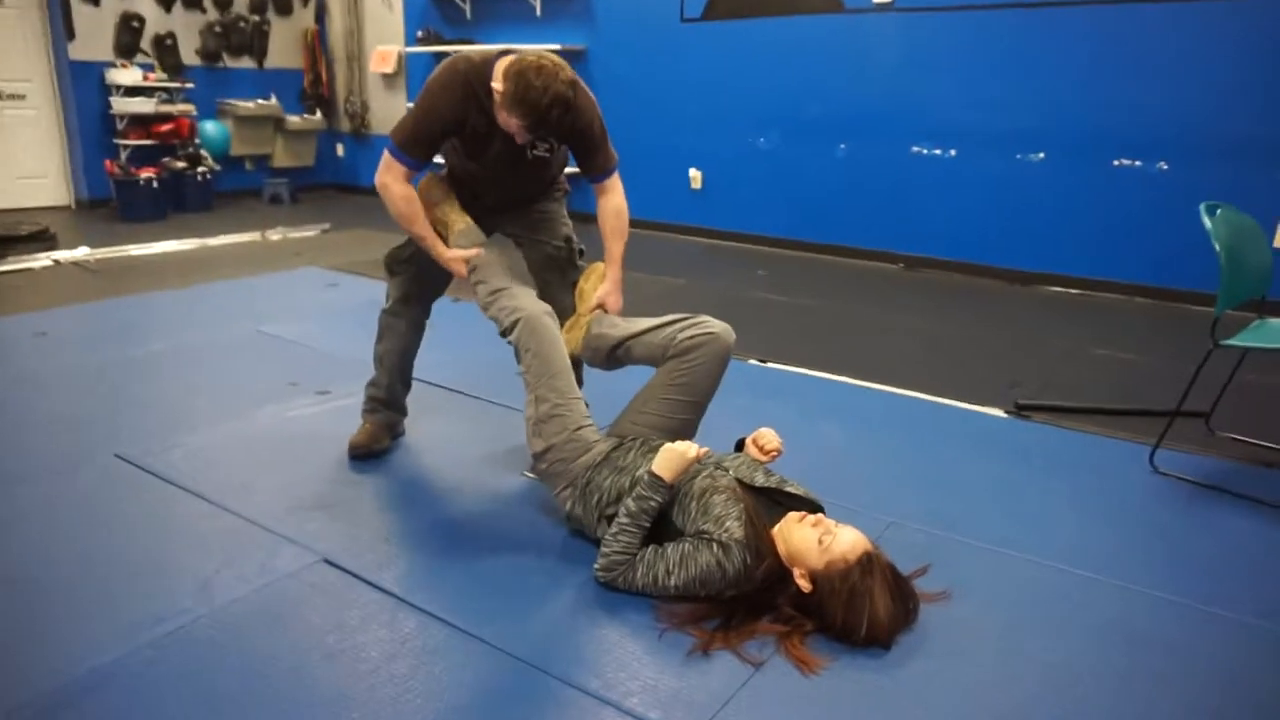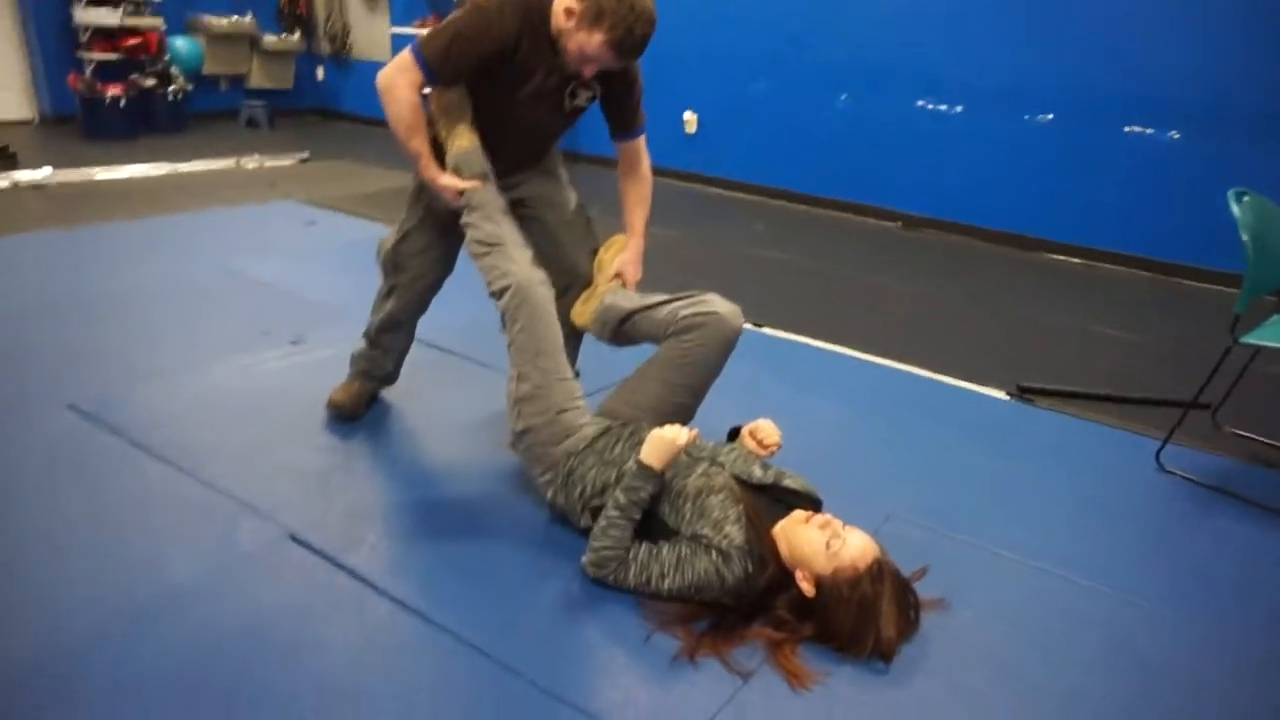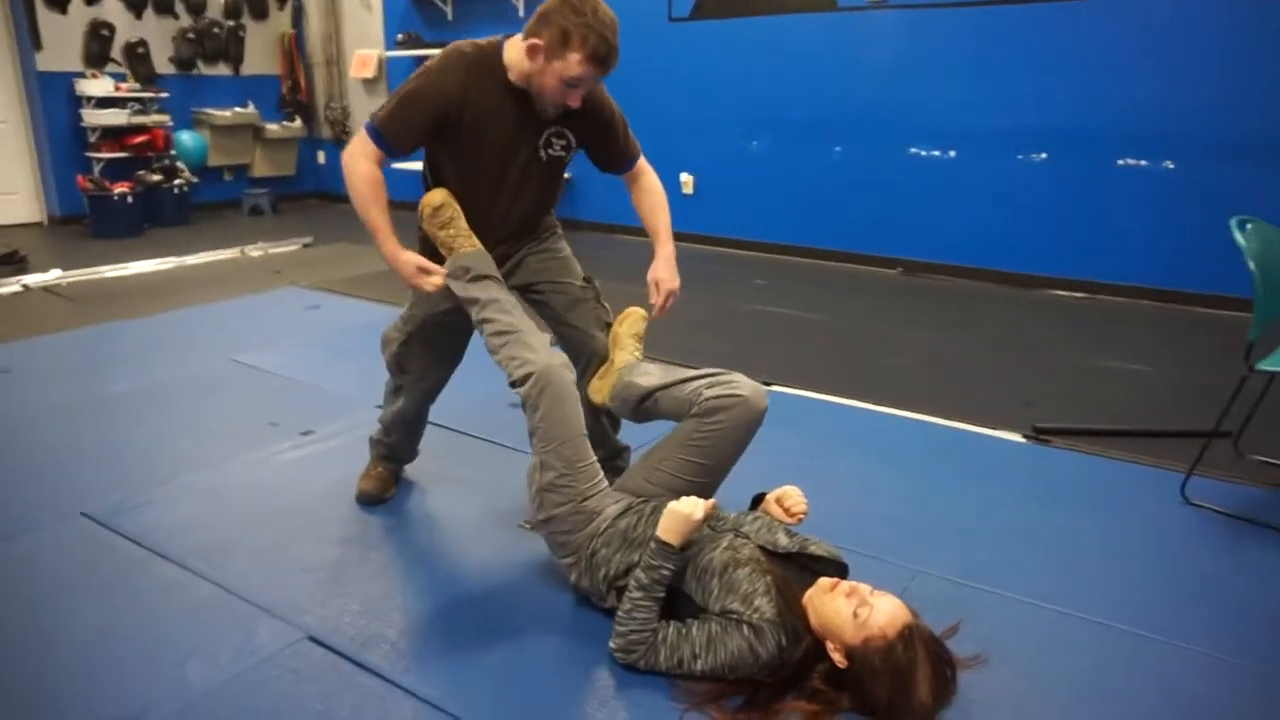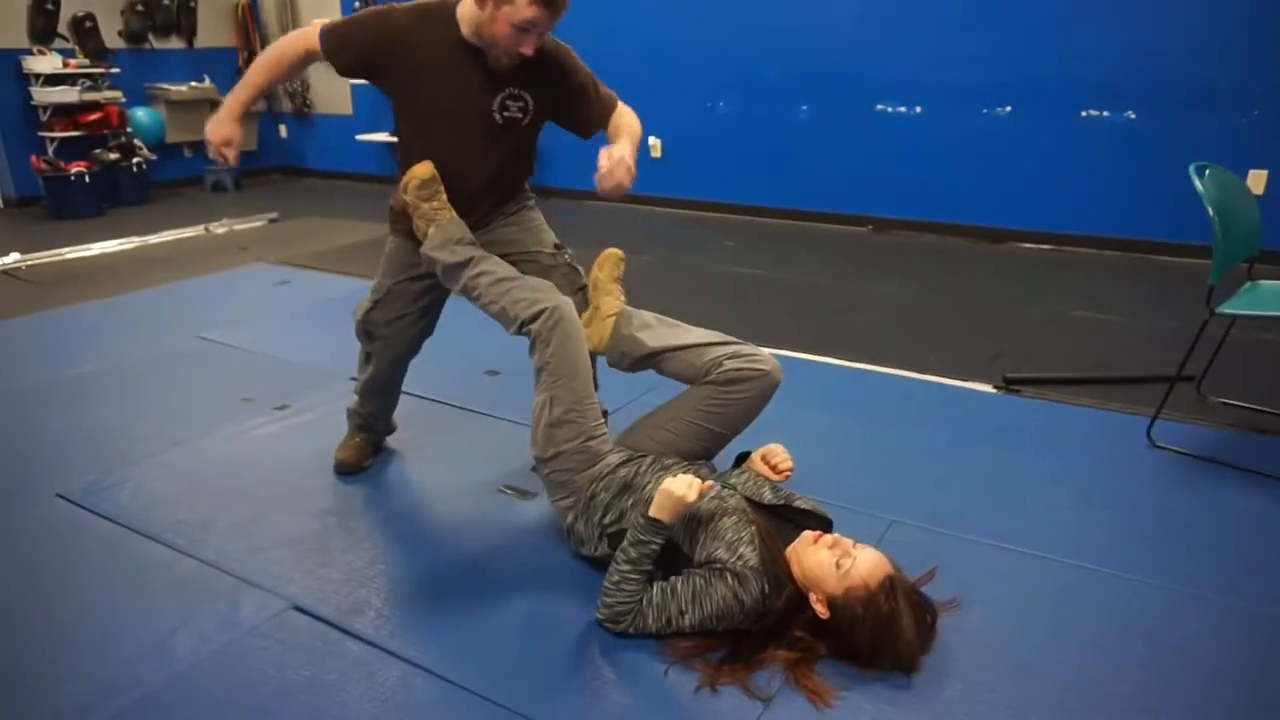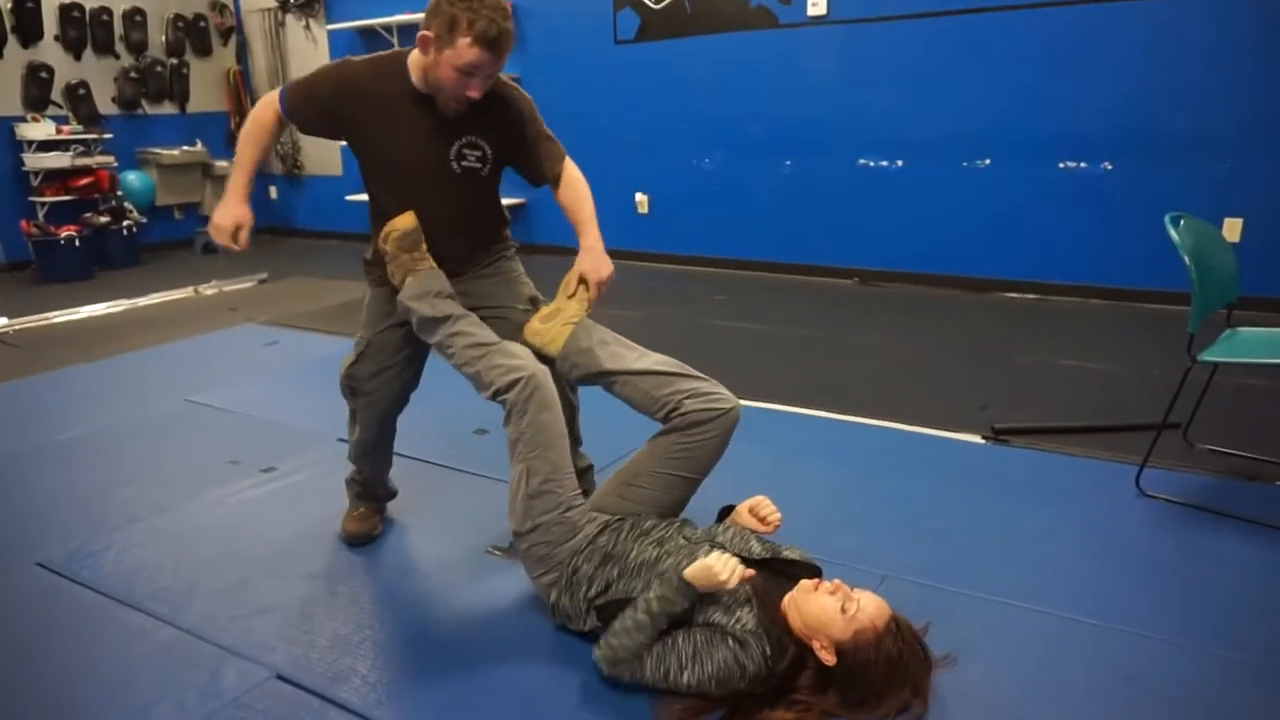
dt=1s
person 1, frame 1
left shoulder: (730, 560)
right shoulder: (792, 503)
left elbow: (613, 568)
left wrist: (657, 479)
right wrist: (751, 454)
left hip: (590, 475)
right hip: (635, 450)
left knee: (531, 317)
right knee: (709, 336)
left ankle: (460, 227)
right ankle: (590, 331)
person 1, frame 2
left shoulder: (731, 566)
right shoulder: (793, 502)
left elbow: (605, 564)
left wrist: (645, 469)
right wrist: (745, 442)
left hip: (577, 463)
right hip: (622, 437)
left knee: (525, 289)
right knee: (716, 318)
left ankle: (467, 159)
right ankle: (604, 305)
person 1, frame 3
left shoulder: (760, 641)
right shoulder: (823, 567)
left elbow: (632, 647)
left wrist: (666, 543)
right wrist: (767, 508)
left hip: (599, 542)
right hip: (642, 508)
left knee: (545, 373)
right knee: (740, 399)
left ankle: (467, 258)
right ankle: (624, 378)
person 1, frame 4
left shoulder: (744, 590)
right shoulder: (804, 523)
left elbow: (619, 613)
left wrist: (656, 519)
right wrist: (753, 466)
left hip: (596, 494)
right hip: (643, 465)
left knee: (551, 313)
right knee: (755, 371)
left ankle: (444, 235)
right ankle: (614, 326)
person 1, frame 5
left shoulder: (743, 655)
right shoulder: (796, 576)
left elbow: (614, 658)
left wrist: (685, 583)
right wrist: (737, 520)
left hip: (572, 560)
right hip: (616, 533)
right knee: (711, 408)
left ankle: (419, 279)
right ankle: (564, 335)
person 2, frame 1
left shoulder: (573, 104)
right shoulder: (455, 84)
left elbow: (609, 190)
right elbow: (390, 178)
left wrist: (613, 277)
right wrist: (440, 253)
left hip: (536, 201)
right hip: (462, 194)
left knee: (565, 305)
right knee: (407, 290)
right ankle: (382, 415)
person 2, frame 2
left shoulder: (613, 61)
left elbow: (632, 155)
right elbow: (396, 81)
left wrist: (634, 246)
right wrist: (431, 173)
left hip: (533, 166)
left knee: (578, 273)
right knee: (412, 274)
right ankle: (367, 376)
person 2, frame 3
left shoulder: (587, 100)
right shoulder: (453, 79)
left elbow: (638, 175)
right elbow: (361, 156)
left wrist: (664, 252)
right wrist: (392, 252)
left hip: (534, 243)
left knee: (600, 349)
right knee: (418, 364)
left ankle: (607, 470)
right ankle: (388, 457)
person 2, frame 4
left shoulder: (550, 60)
left elbow: (620, 114)
right elbow: (304, 44)
left wrist: (623, 148)
right wrist: (232, 111)
left hip: (506, 215)
right knee: (385, 338)
right ankle: (367, 430)
person 2, frame 5
left shoulder: (506, 105)
right shoulder: (359, 84)
left elbow: (561, 170)
right elbow: (272, 109)
left wrist: (591, 241)
right wrist: (236, 196)
left hip: (485, 267)
left knee: (546, 378)
right knee: (372, 396)
left ankle: (576, 495)
right ankle: (368, 494)
